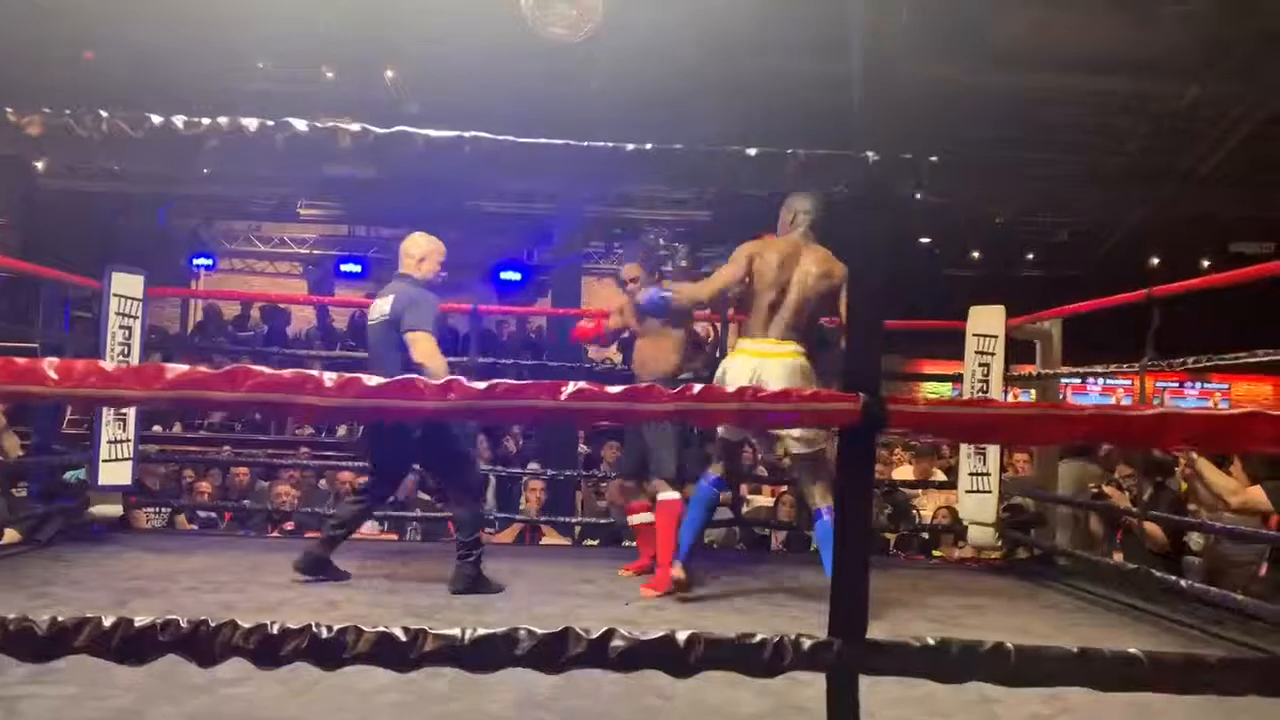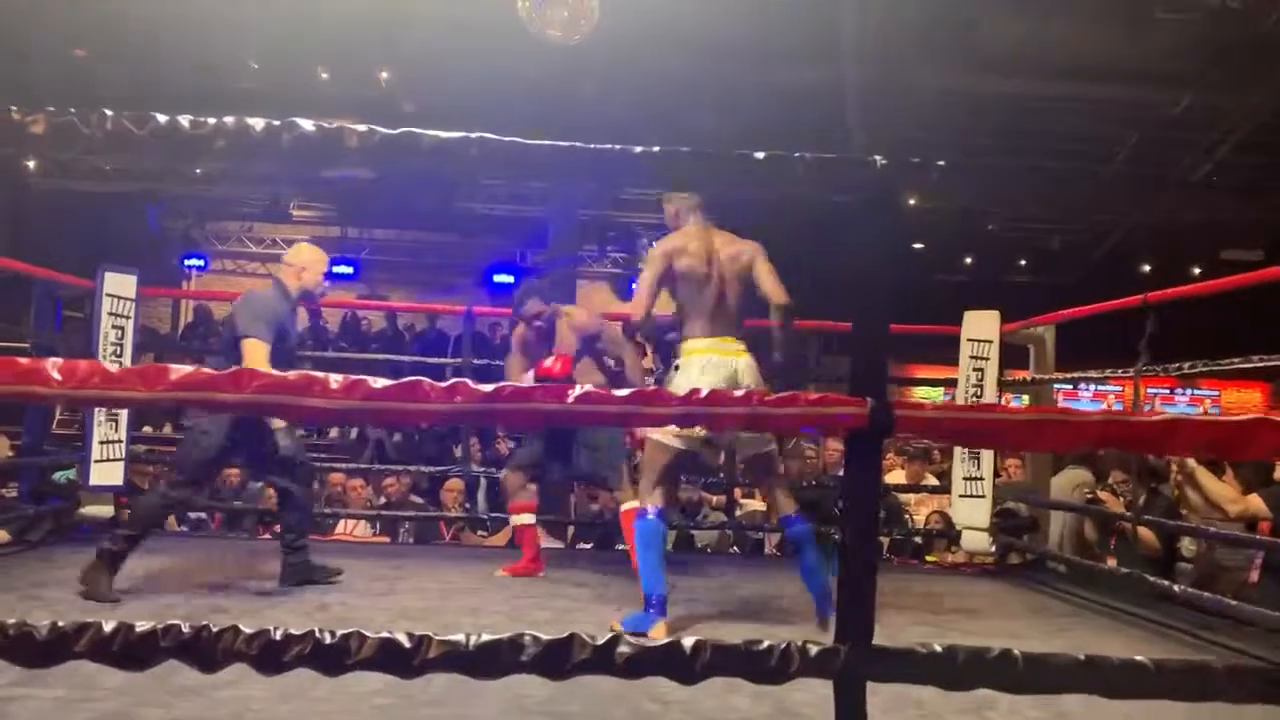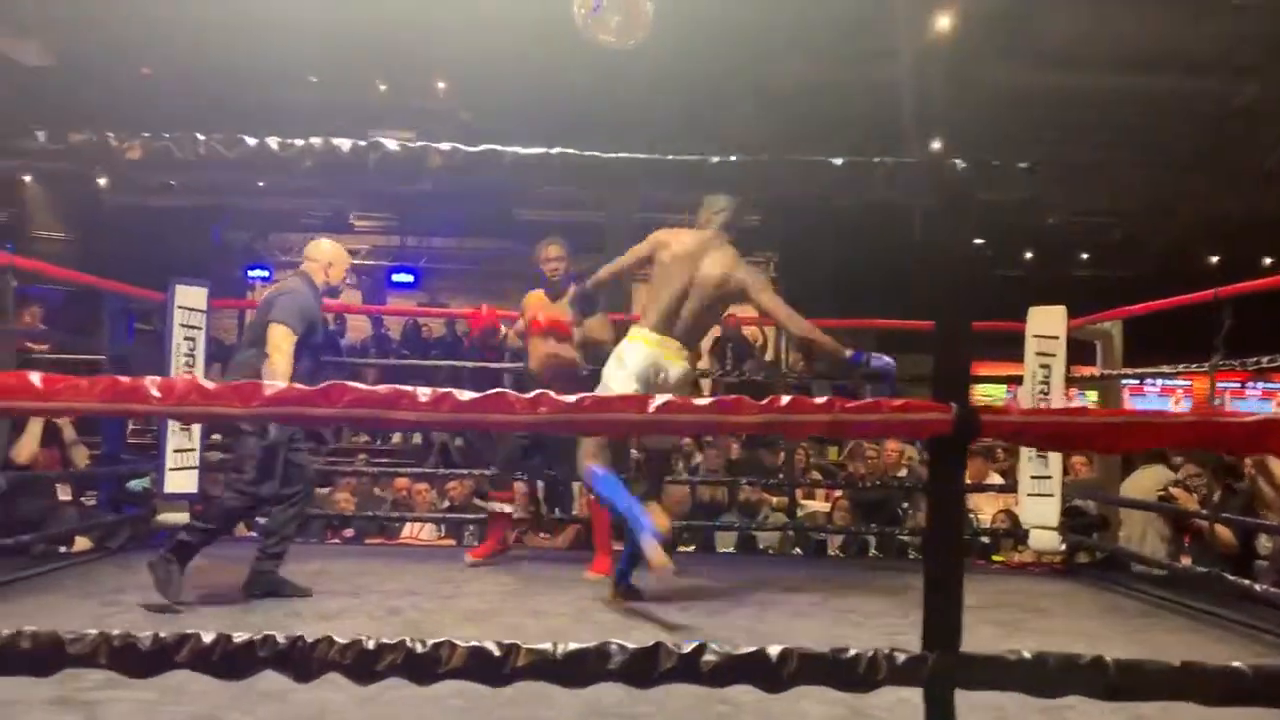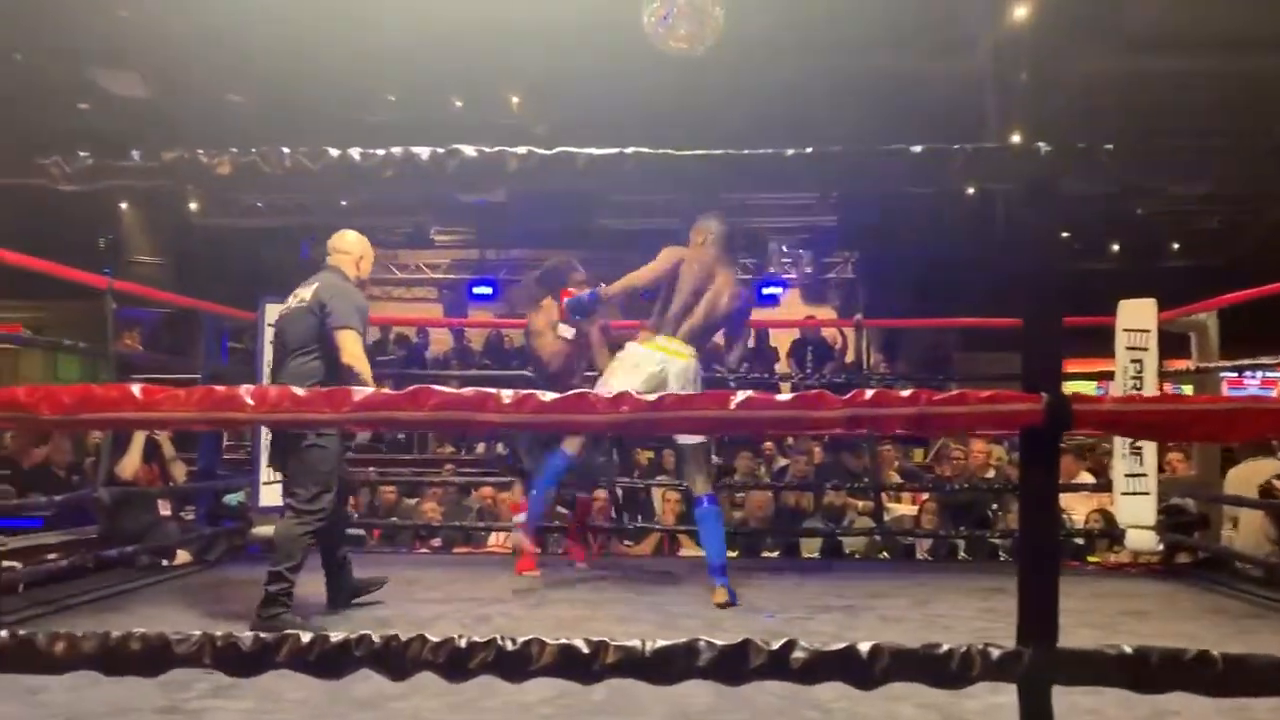
dt=0.5s
person 1, frame 1
left shoulder: (754, 250)
right shoulder: (837, 268)
left elbow: (707, 294)
left wrist: (659, 300)
left hip: (740, 365)
right hip: (789, 367)
left knee: (725, 464)
right knee: (819, 492)
left ankle: (681, 560)
person 1, frame 2
left shoulder: (667, 248)
right shoulder: (748, 248)
left elbow: (637, 318)
right elbow: (779, 300)
right wrist: (775, 353)
left hip: (696, 366)
right hip: (741, 364)
left knee: (651, 489)
right knee: (777, 493)
left ankle: (653, 613)
right ankle: (827, 607)
person 1, frame 3
left shoulder: (667, 239)
right shoulder: (741, 271)
left elbow: (603, 279)
right elbow: (796, 326)
left wrist: (582, 293)
right wrist: (853, 356)
left hip: (638, 351)
right hip: (675, 366)
left knee: (593, 461)
left ankle: (650, 530)
right ankle: (623, 576)
person 1, frame 4
left shoulder: (679, 256)
right shoulder: (739, 293)
left elbow: (641, 279)
right elbow: (734, 356)
left wrist: (591, 297)
left hip: (643, 356)
right hip: (685, 370)
left knee: (580, 434)
right knee: (701, 482)
left ankle: (534, 510)
right ankle: (720, 582)
person 2, frame 1
left shoulder: (382, 300)
right shoulder: (418, 300)
right elbow: (425, 356)
left knee: (377, 486)
right knee: (464, 486)
left ankle: (317, 555)
right ankle: (468, 572)
person 2, frame 2
left shoulder: (283, 306)
right shoulder: (263, 303)
right elbow: (255, 365)
left wrist: (278, 420)
right wrist: (279, 425)
left hip: (249, 411)
right hip: (220, 410)
left knee: (297, 475)
right knee: (178, 489)
left ankle: (297, 564)
right ankle: (105, 563)
person 2, frame 3
left shoulder: (299, 296)
right shoulder: (298, 296)
right elbow: (277, 352)
left knee: (297, 485)
right knee: (253, 489)
left ankle: (264, 573)
right ankle: (174, 557)
person 2, frame 4
left shoulder: (303, 292)
right shoulder: (344, 294)
left elbow: (284, 357)
right elbow: (351, 358)
left wrist: (277, 428)
left knee: (330, 496)
right knee: (308, 507)
left ankle: (341, 583)
right ankle: (274, 608)
person 3, frame 1
right shoulder: (626, 305)
right elbow: (603, 335)
right wrist: (591, 332)
left hip: (672, 394)
left knee: (661, 478)
right knee: (630, 480)
left ankle: (667, 571)
right ankle: (650, 554)
person 3, frame 2
left shoulder: (583, 321)
right shoulder: (522, 336)
left elbow: (626, 354)
right elbow: (513, 378)
right wrist: (540, 375)
left knee: (621, 486)
right knee: (514, 477)
right ankle: (530, 560)
person 3, frame 3
right shoulder: (530, 301)
left elbow: (607, 339)
right elbow: (515, 340)
left wrist: (572, 330)
right wrist: (495, 329)
left hip: (572, 395)
left ankle: (604, 555)
right ankle: (496, 539)
person 3, frame 4
right shoulder: (541, 314)
left elbow: (599, 353)
right elbow: (551, 363)
right wrist: (568, 323)
left hip: (573, 395)
left knee: (587, 473)
left ankle: (575, 540)
right ankle: (525, 553)
